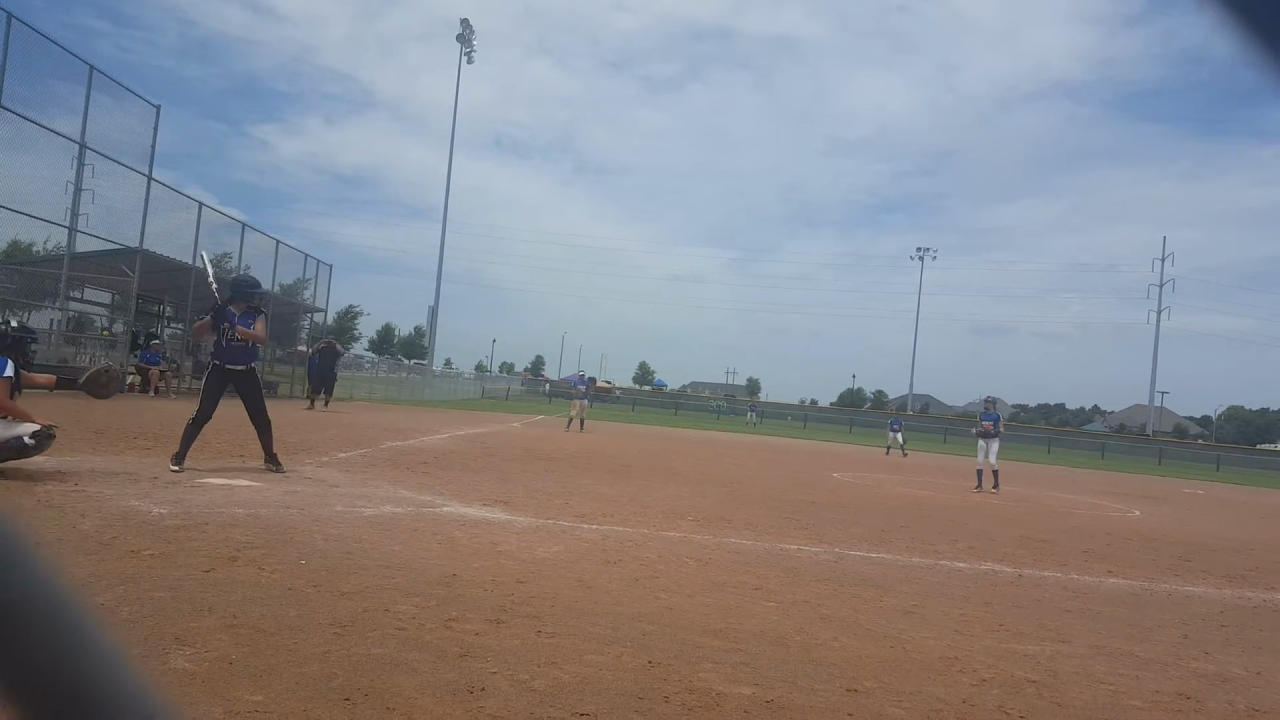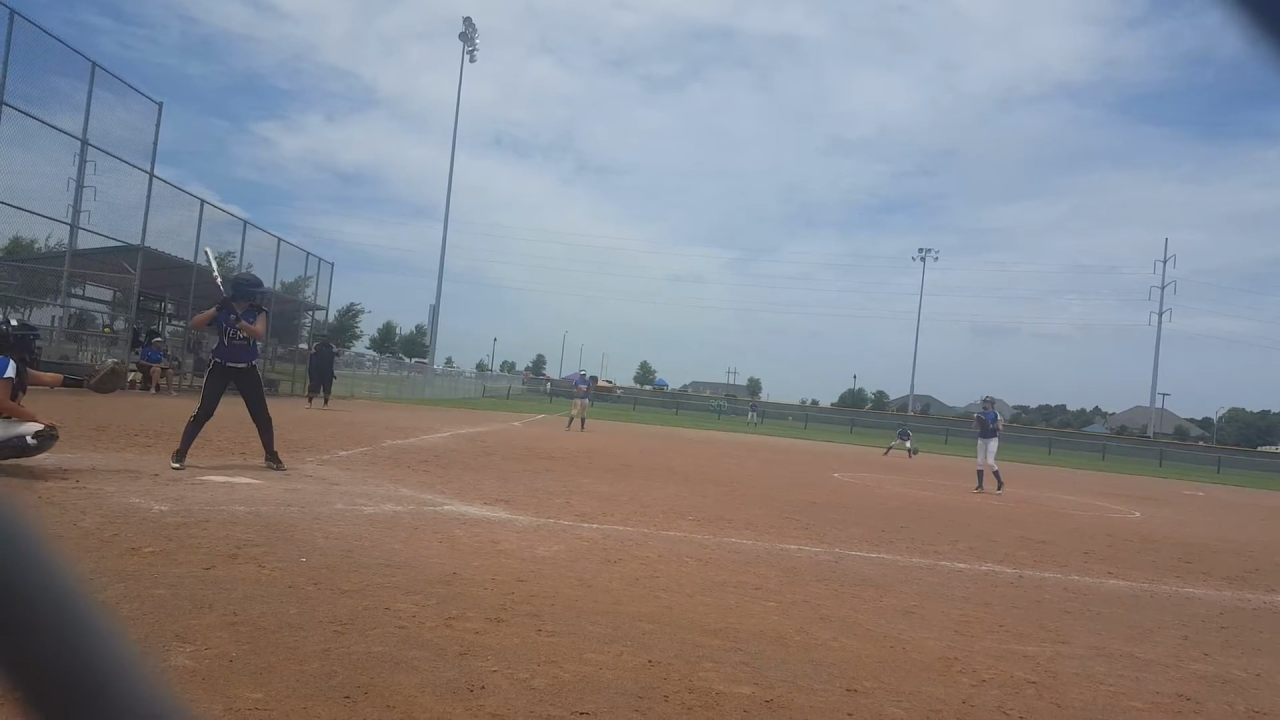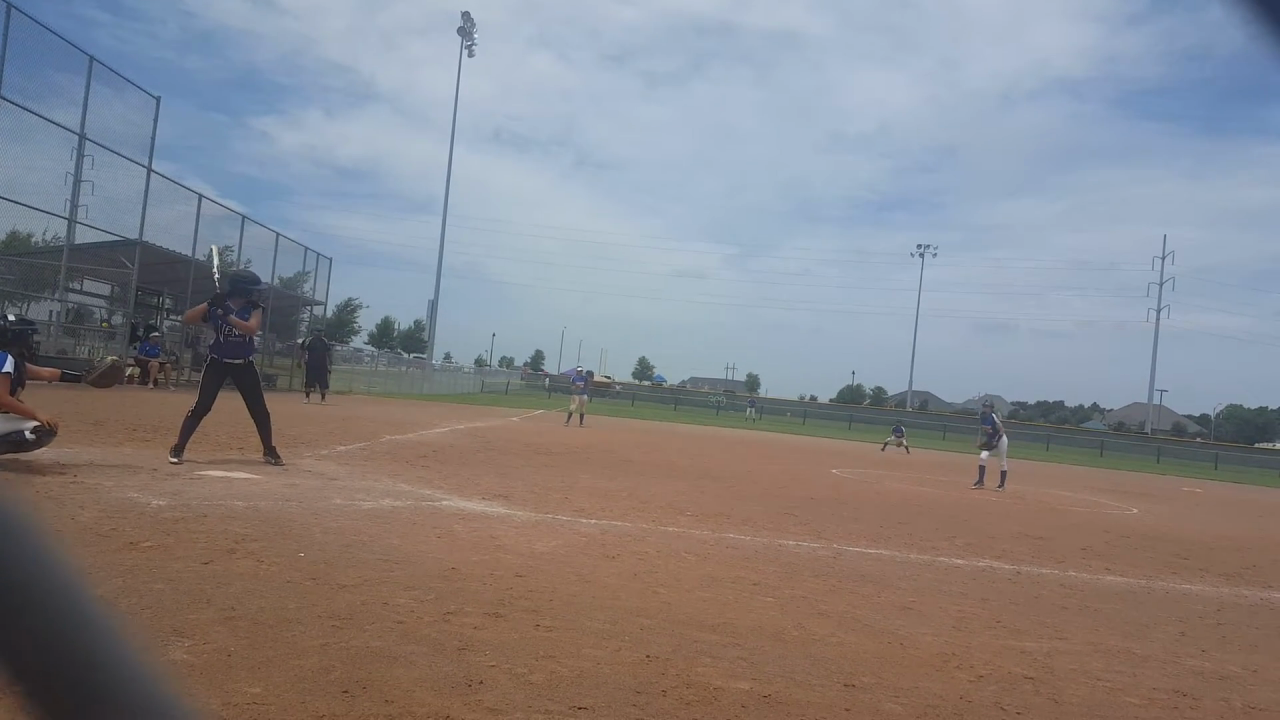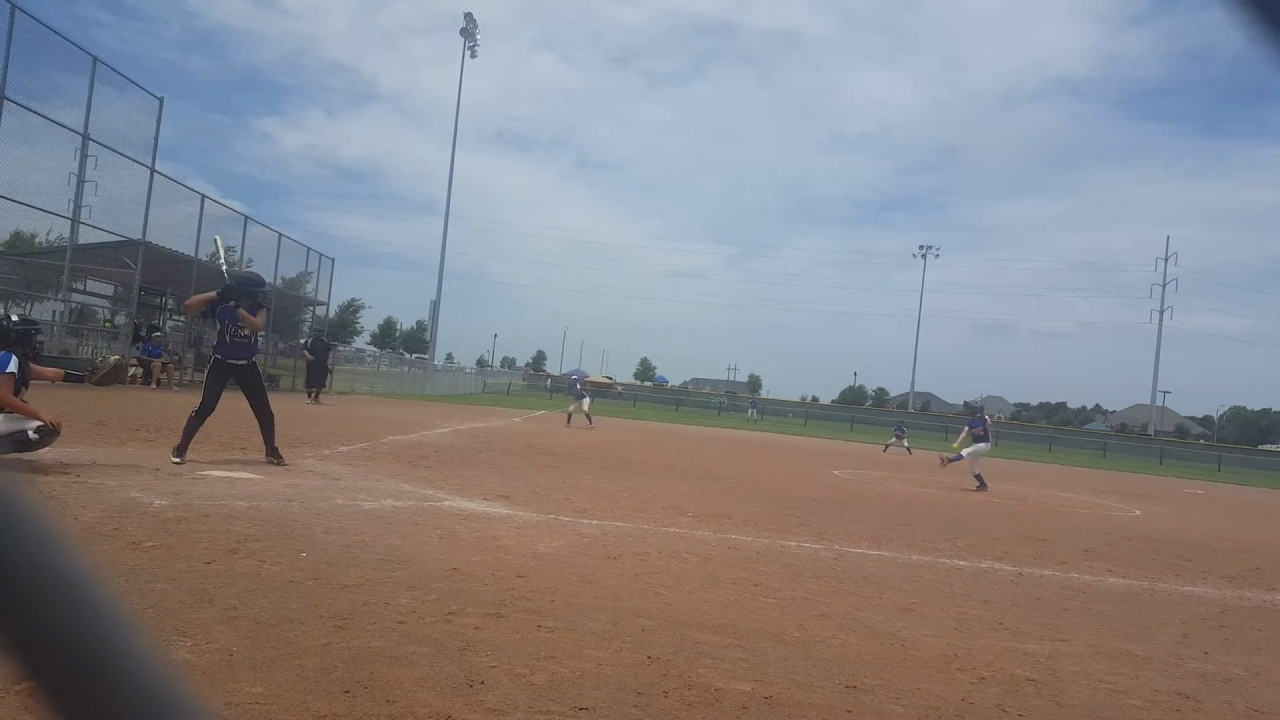
dt=0.5s
person 1, frame 1
left shoulder: (257, 314)
right shoulder: (220, 310)
left elbow: (261, 338)
right elbow: (196, 334)
left wrist: (232, 325)
right wrist: (211, 317)
left hip: (246, 371)
right hip: (219, 369)
left knee: (261, 417)
right knee: (202, 414)
left ankle: (270, 458)
right ankle: (179, 456)
person 1, frame 2
left shoulder: (258, 312)
right shoulder: (221, 309)
left elbow: (260, 335)
right elbow: (194, 325)
left wrist: (237, 319)
right wrist: (217, 309)
left hip: (247, 369)
right hip: (220, 367)
left knee: (262, 414)
right knee: (204, 411)
left ankle: (271, 456)
right ankle: (180, 454)
person 1, frame 3
left shoulder: (255, 308)
right shoulder: (217, 304)
left elbow: (252, 330)
right elbow: (187, 319)
left wrist: (226, 314)
right wrist: (209, 304)
left hip: (244, 364)
right hip: (217, 362)
left knee: (260, 410)
right knee: (201, 406)
left ankle: (269, 451)
right ankle: (178, 448)
person 1, frame 4
left shoulder: (260, 308)
right shoulder: (220, 305)
left elbow: (257, 327)
right elbow: (188, 306)
left wrist: (236, 307)
right wrist: (218, 294)
left hip: (248, 365)
right hip: (220, 363)
left knee: (264, 410)
right knee: (205, 406)
left ankle: (271, 451)
right ankle: (180, 449)
